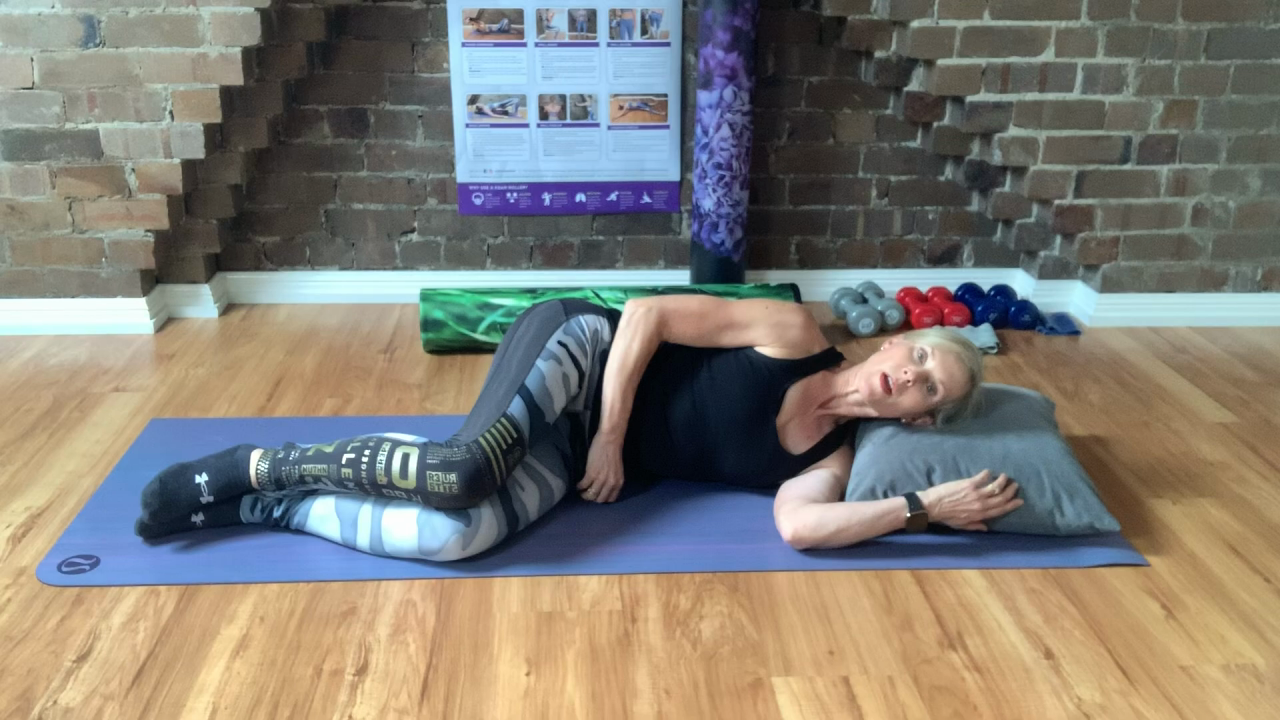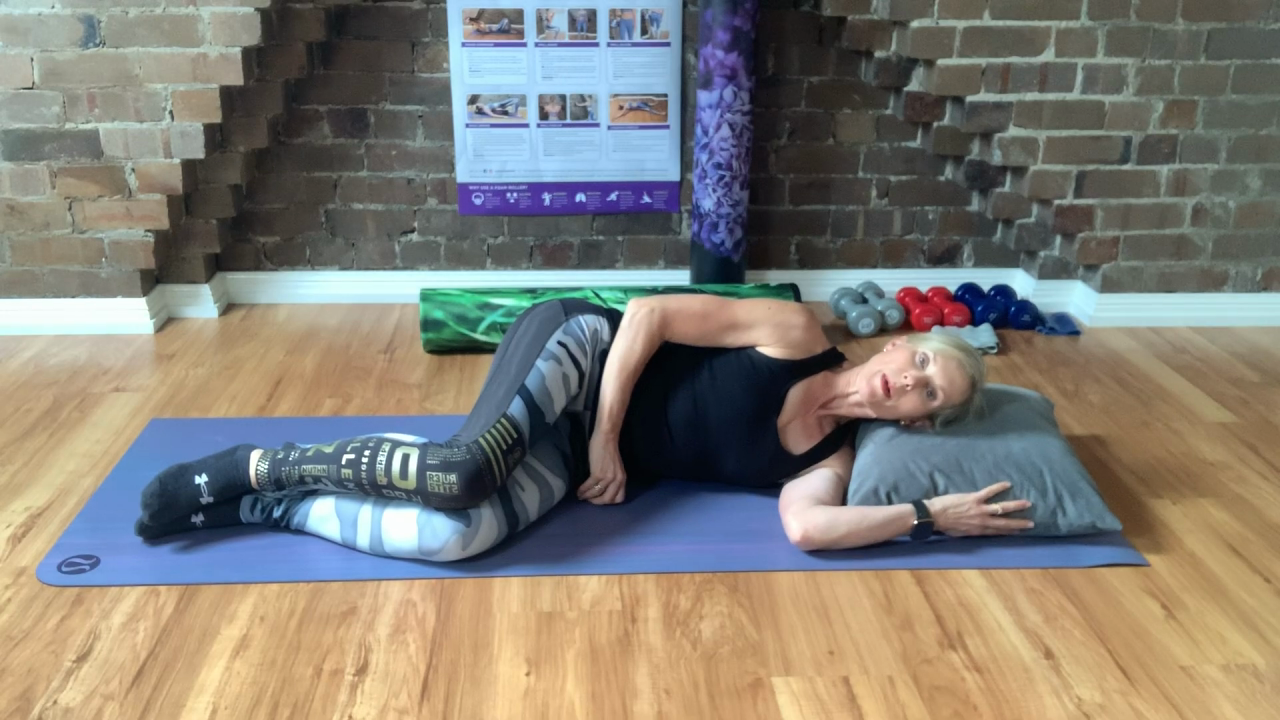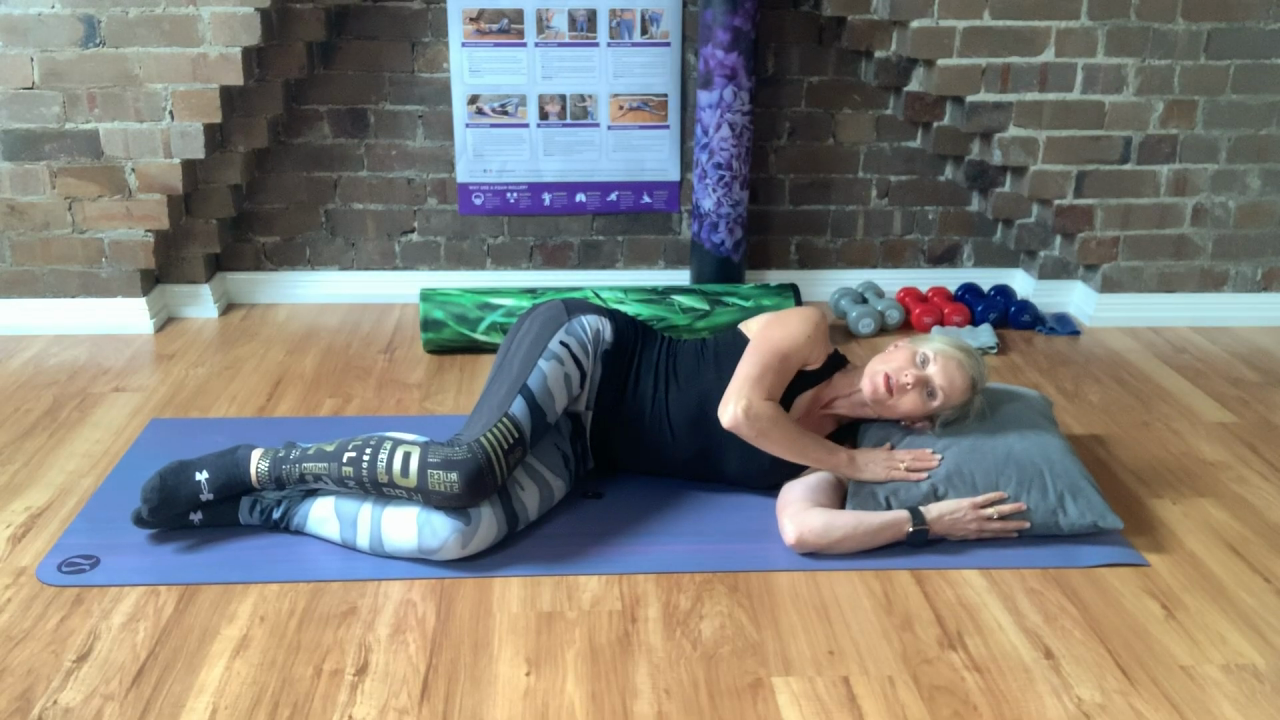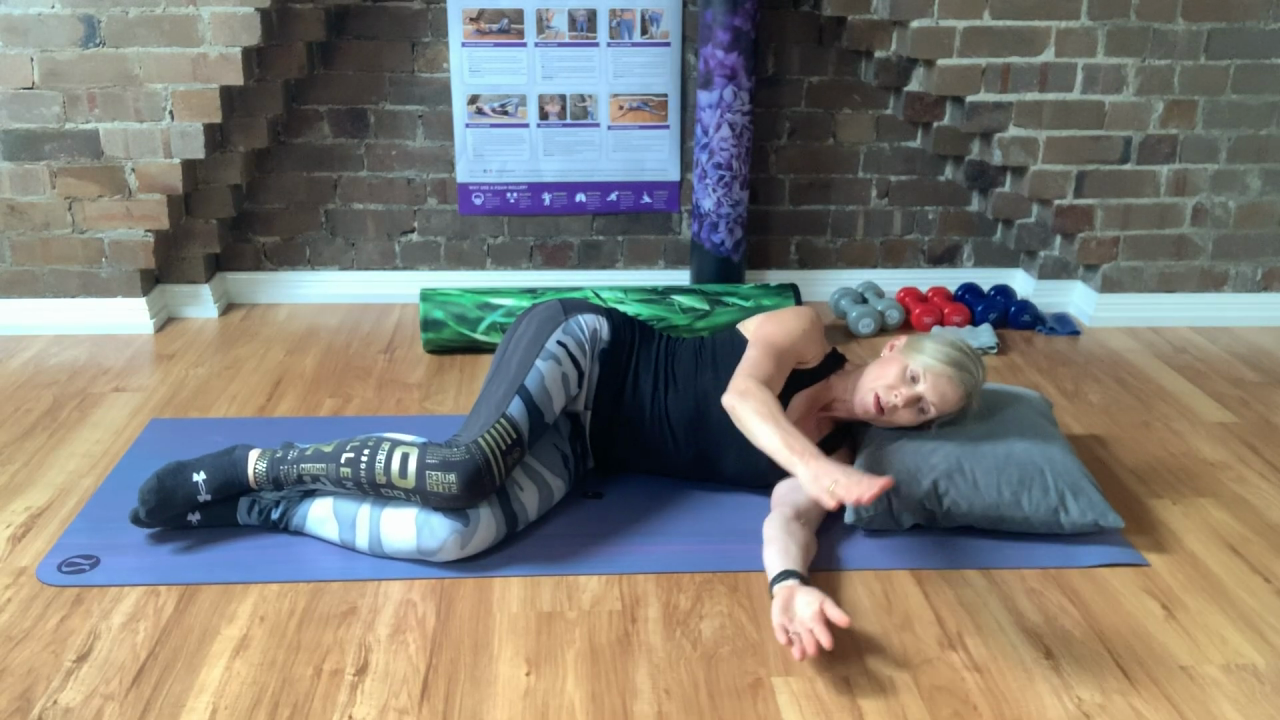
dt=1s
person 1, frame 1
left shoulder: (831, 457)
right shoulder: (793, 330)
left elbow: (803, 526)
right elbow: (647, 312)
left wrist: (931, 506)
right wrist: (611, 431)
left hip: (576, 459)
right hip: (578, 353)
left knee: (461, 532)
right knee: (461, 472)
left ankle: (261, 502)
right ankle: (249, 466)
person 1, frame 2
left shoulder: (832, 458)
right shoulder: (794, 332)
left elbow: (807, 528)
right elbow: (649, 313)
left wrist: (932, 514)
right wrist: (606, 434)
left hip: (571, 458)
right hip: (575, 351)
left knee: (461, 535)
right knee: (461, 473)
left ankle: (263, 504)
right ankle: (249, 466)
person 1, frame 3
left shoulder: (829, 454)
right shoulder: (811, 334)
left elbow: (804, 530)
right elbow: (738, 411)
left wrist: (929, 521)
right wrist: (859, 465)
left hip: (583, 451)
right hip: (581, 350)
left knee: (463, 533)
right knee: (464, 472)
left ankle: (265, 506)
right ankle: (251, 465)
person 1, frame 4
left shoulder: (837, 456)
right shoulder: (807, 332)
left elbow: (785, 515)
right elbow: (742, 395)
left wrist: (788, 584)
right wrist: (811, 463)
left hip: (580, 448)
right hip: (579, 347)
left knee: (462, 531)
right knee: (461, 471)
left ankle: (259, 507)
right ankle: (249, 464)
